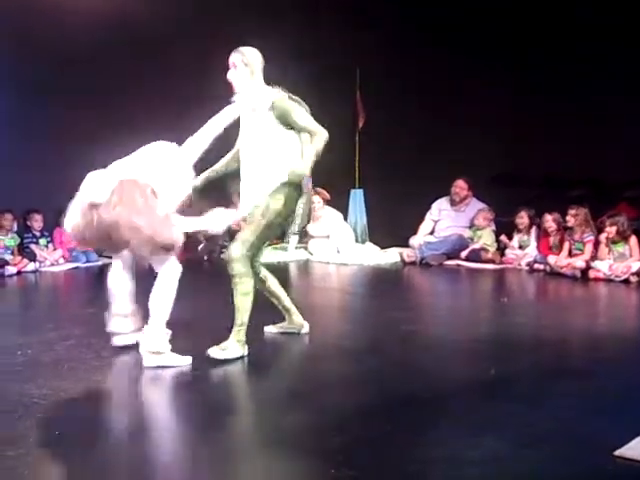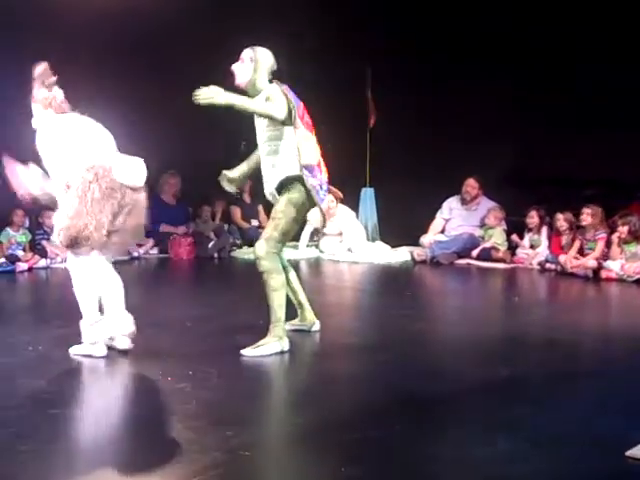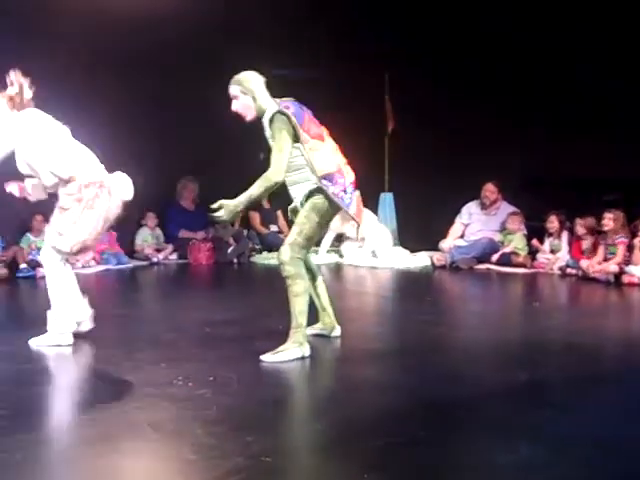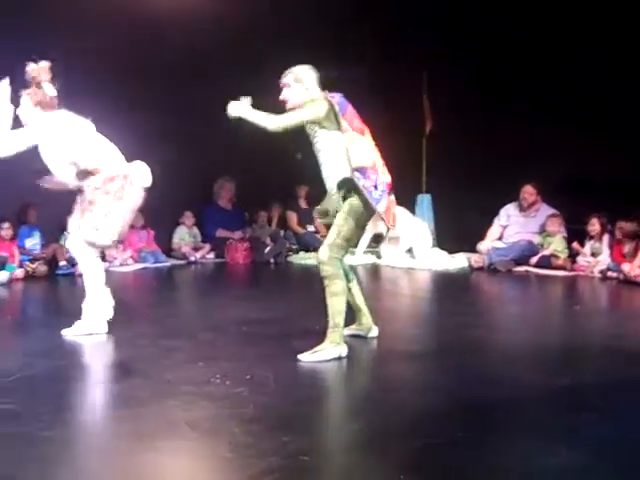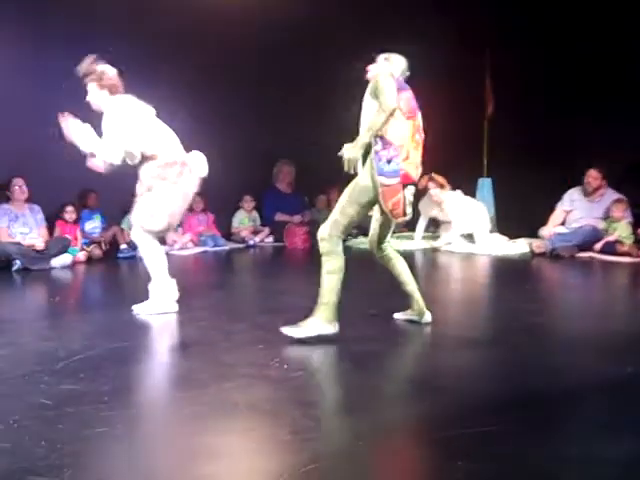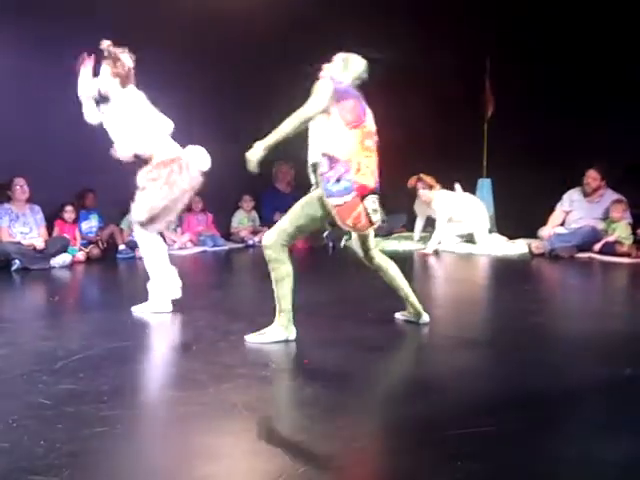
dt=0.4s
person 1, frame 1
left shoulder: (277, 101)
right shoulder: (248, 108)
left elbow: (320, 133)
right elbow: (239, 152)
left wrist: (304, 165)
right wrist: (204, 177)
left hip: (280, 192)
right hip: (259, 195)
left knee: (239, 252)
right knee: (247, 259)
left ankle: (238, 339)
right ankle: (294, 319)
person 1, frame 2
left shoulder: (275, 93)
right shoulder: (263, 99)
left elbow: (278, 113)
left wrist: (227, 98)
right wrist: (240, 171)
left hip: (298, 185)
right hip: (285, 188)
left knee: (266, 249)
right knee: (273, 251)
left ankle: (278, 335)
right ankle: (306, 316)
person 1, frame 3
left shoulder: (278, 118)
right shoulder: (279, 114)
left elbow: (278, 173)
left wrist: (239, 203)
right wrist: (298, 199)
left hip: (325, 192)
right hip: (319, 191)
left knee: (290, 254)
right knee: (299, 255)
left ankle: (298, 341)
right ankle: (328, 321)
person 1, frame 4
left shoulder: (323, 103)
right shoulder: (324, 110)
left elbow: (278, 124)
left wrist: (245, 112)
right wrist: (332, 200)
left hip: (365, 190)
right hip: (360, 191)
left knee: (329, 255)
right knee: (336, 257)
left ankle: (335, 341)
right ankle: (364, 323)
person 1, frame 5
left shoulder: (382, 78)
right shoulder: (406, 97)
left elbow: (390, 104)
left wrist: (360, 143)
left hip: (383, 167)
right hip: (401, 175)
left knee: (330, 232)
right knee: (379, 245)
left ankle: (325, 316)
right ankle: (419, 308)
person 1, frame 6
left shoulder: (329, 86)
right shoulder: (359, 102)
left elbow: (307, 112)
left wrist: (263, 145)
left hip: (337, 185)
right hip: (361, 186)
left knee: (274, 240)
right knee: (368, 253)
left ankle: (284, 324)
right ankle: (415, 310)
person 2, frame 1
right shoulder: (181, 167)
left hip: (94, 205)
right hip: (130, 201)
left knee: (122, 258)
right knee: (169, 269)
left ankle: (123, 326)
right ankle: (154, 348)
person 2, frame 2
left shoulder: (46, 131)
right shoulder: (86, 124)
left elbow: (60, 176)
left hip: (94, 184)
right hip: (125, 184)
left knee: (78, 260)
right knee: (99, 261)
left ankle: (95, 336)
right ankle: (120, 324)
person 2, frame 3
left shoulder: (23, 128)
right shoulder: (32, 126)
left hip: (88, 193)
right hip: (86, 192)
left knee: (52, 256)
right knee: (56, 256)
left ankle: (60, 328)
right ankle: (78, 314)
person 2, frame 4
left shoulder: (47, 126)
right shoulder: (56, 123)
right wrist: (68, 182)
left hip: (113, 184)
right hip: (104, 184)
left knee: (86, 248)
right knee: (83, 247)
left ankle: (94, 318)
right ankle: (101, 308)
person 2, frame 5
left shoulder: (118, 110)
right shoulder: (117, 110)
left elbow: (112, 152)
left hip: (169, 171)
right hip: (161, 172)
left knee: (143, 233)
right knee: (142, 233)
left ankle: (165, 297)
right ankle: (164, 294)
person 2, frame 6
left shoulder: (125, 102)
right shoulder: (120, 103)
left elbow: (164, 127)
right elbow: (93, 116)
left wrist: (127, 150)
right wrist: (85, 77)
left hip: (168, 168)
right hip: (172, 167)
left knee: (142, 230)
right knee: (148, 230)
left ankle: (160, 297)
right ankle: (168, 287)
